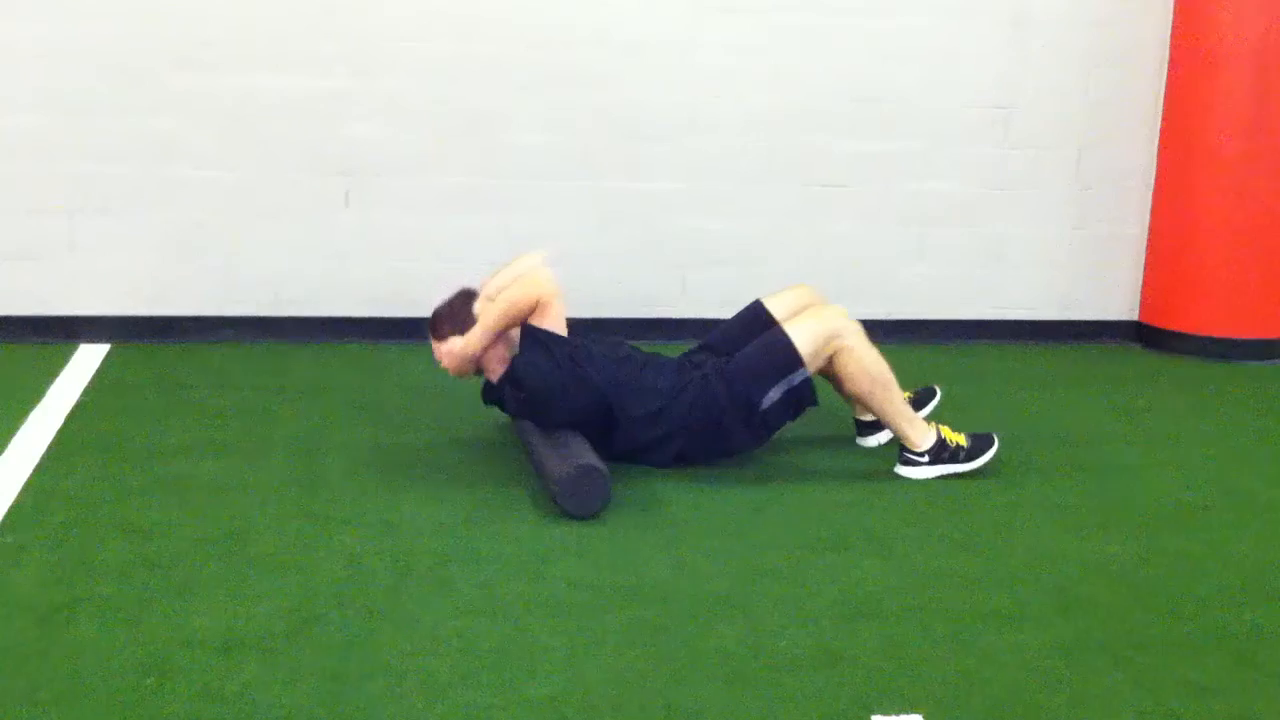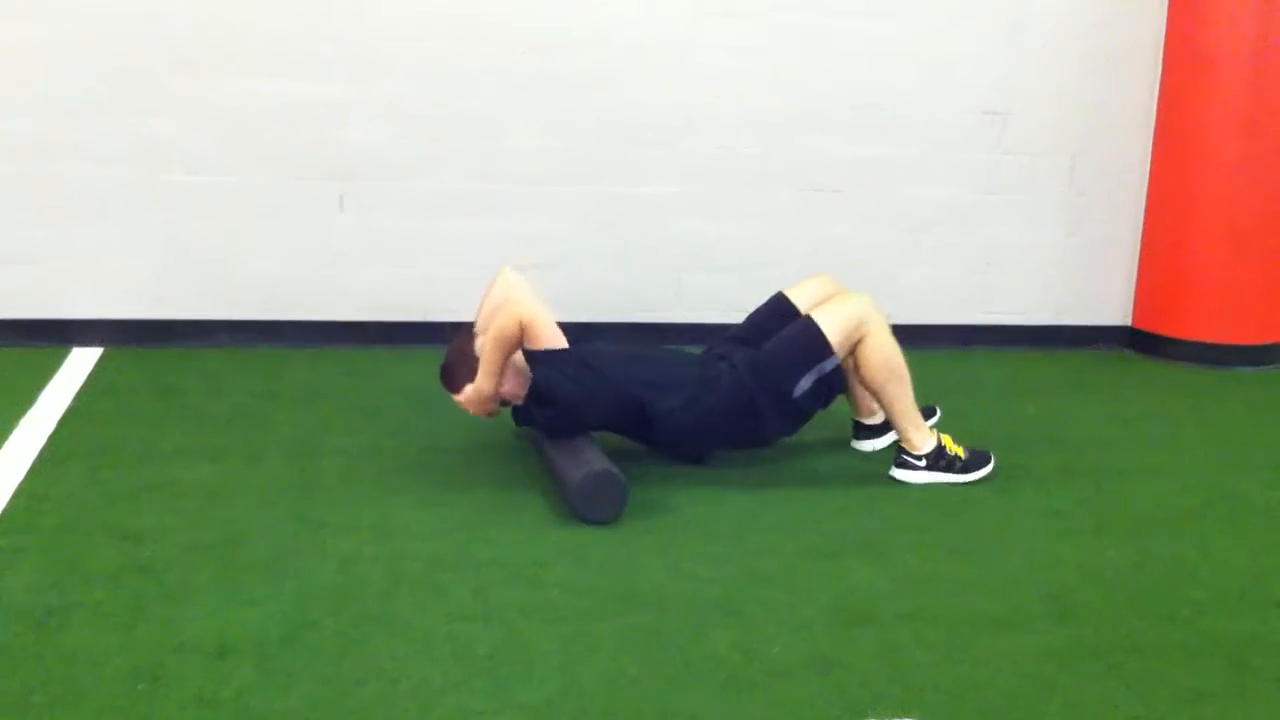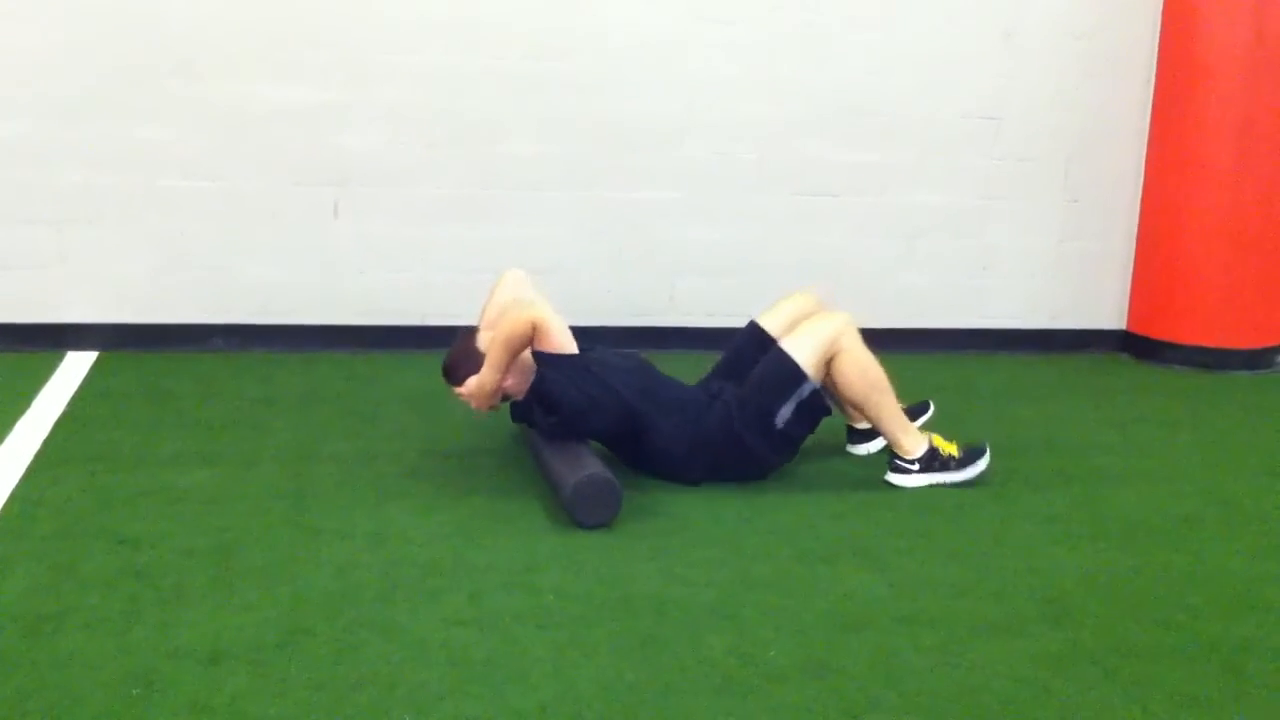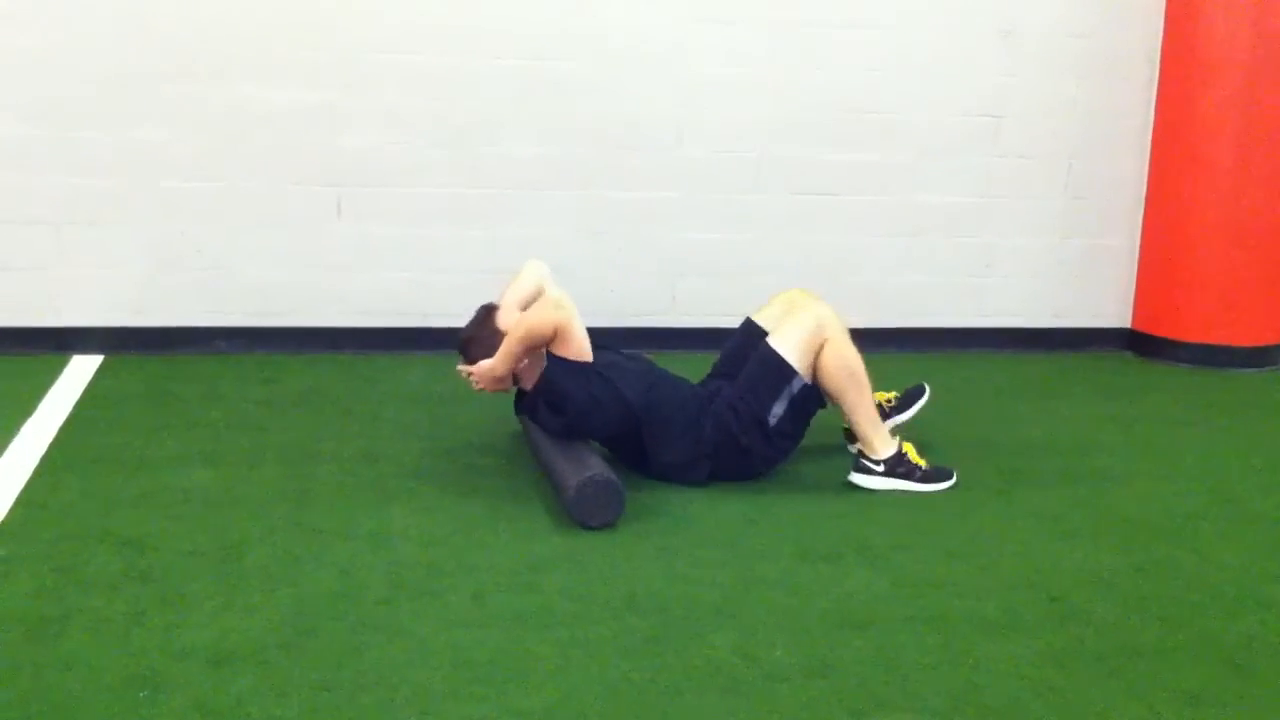
dt=0.4s
person 1, frame 1
left shoulder: (517, 374)
right shoulder: (534, 380)
left elbow: (531, 265)
right elbow: (543, 283)
left wrist: (476, 302)
right wrist: (472, 339)
left hip: (688, 377)
right hip: (706, 415)
left knee: (802, 298)
right knee: (835, 325)
left ankle: (874, 414)
right ankle: (921, 446)
person 1, frame 2
left shoulder: (541, 389)
right shoulder: (555, 397)
left elbow: (510, 283)
right elbow: (519, 308)
left wrist: (473, 347)
right wrist: (485, 386)
left hip: (716, 369)
right hip: (738, 401)
left knee: (825, 288)
right knee: (861, 313)
left ankle: (872, 421)
right ankle: (919, 452)
person 1, frame 3
left shoulder: (540, 394)
right shoulder: (557, 397)
left elbow: (515, 282)
right elbow: (531, 312)
left wrist: (478, 342)
right wrist: (485, 378)
left hip: (709, 402)
right hip: (728, 437)
left knee: (806, 305)
right knee: (834, 328)
left ankle: (864, 425)
right ankle: (912, 454)
person 1, frame 4
left shoulder: (541, 390)
right shoulder: (565, 396)
left elbow: (537, 274)
right elbow: (558, 308)
left wrist: (493, 327)
right wrist: (498, 365)
left hip: (708, 403)
right hip: (729, 440)
left knee: (796, 300)
right knee: (818, 319)
left ankle: (862, 413)
right ankle: (880, 457)
